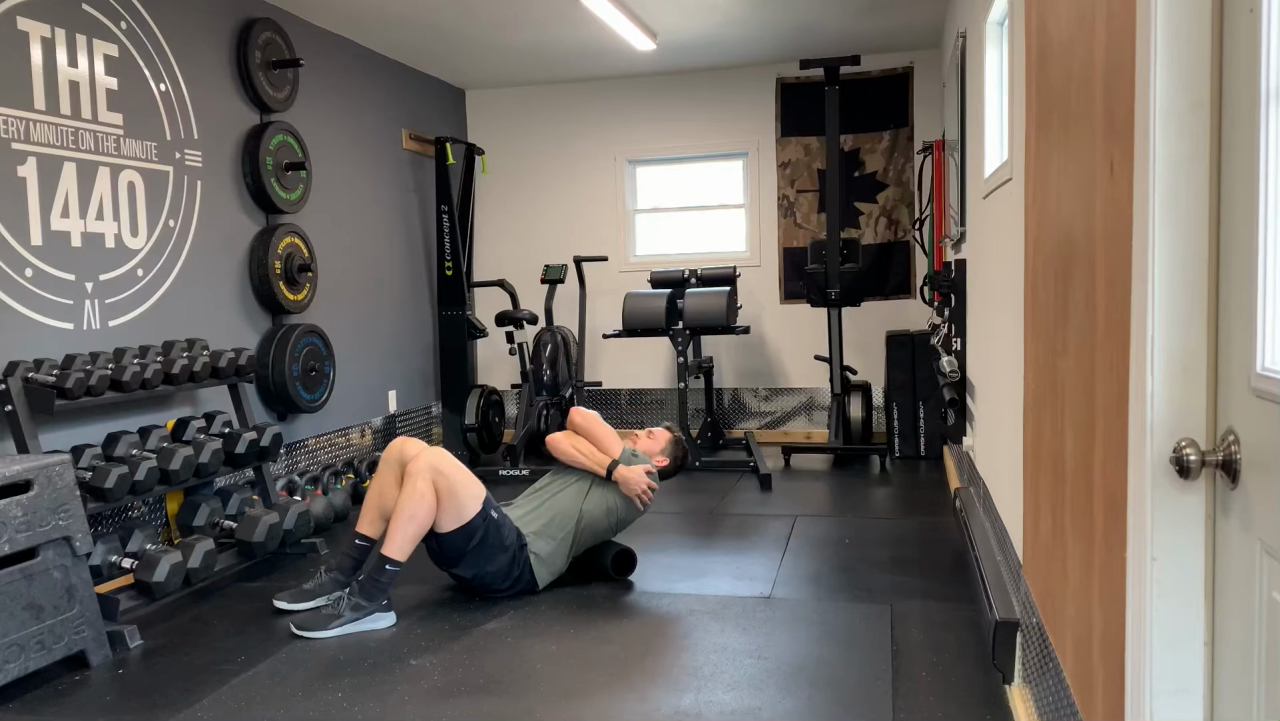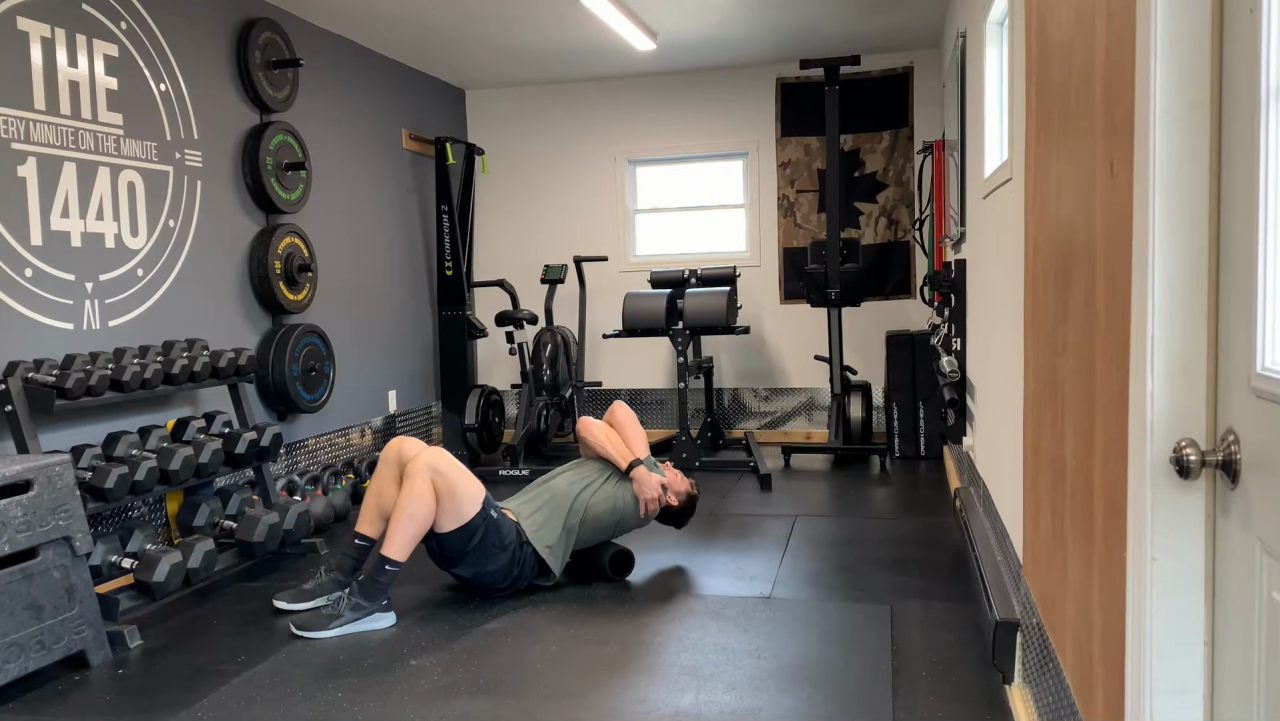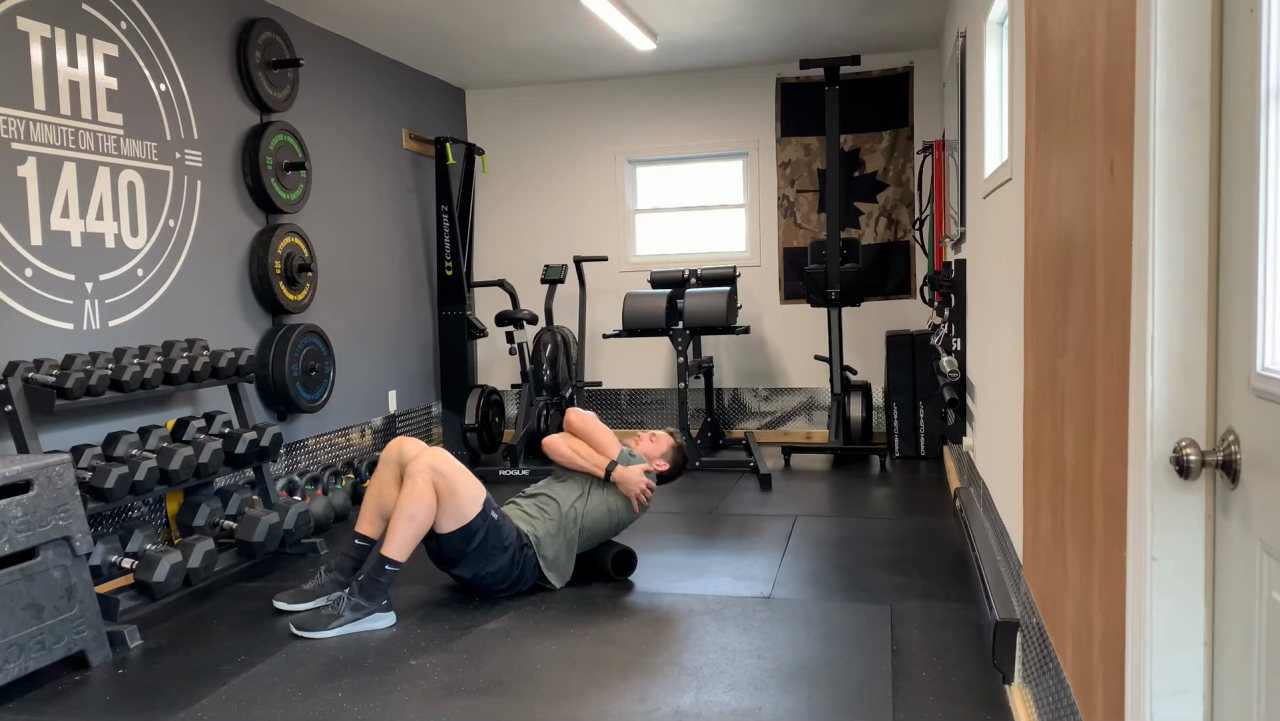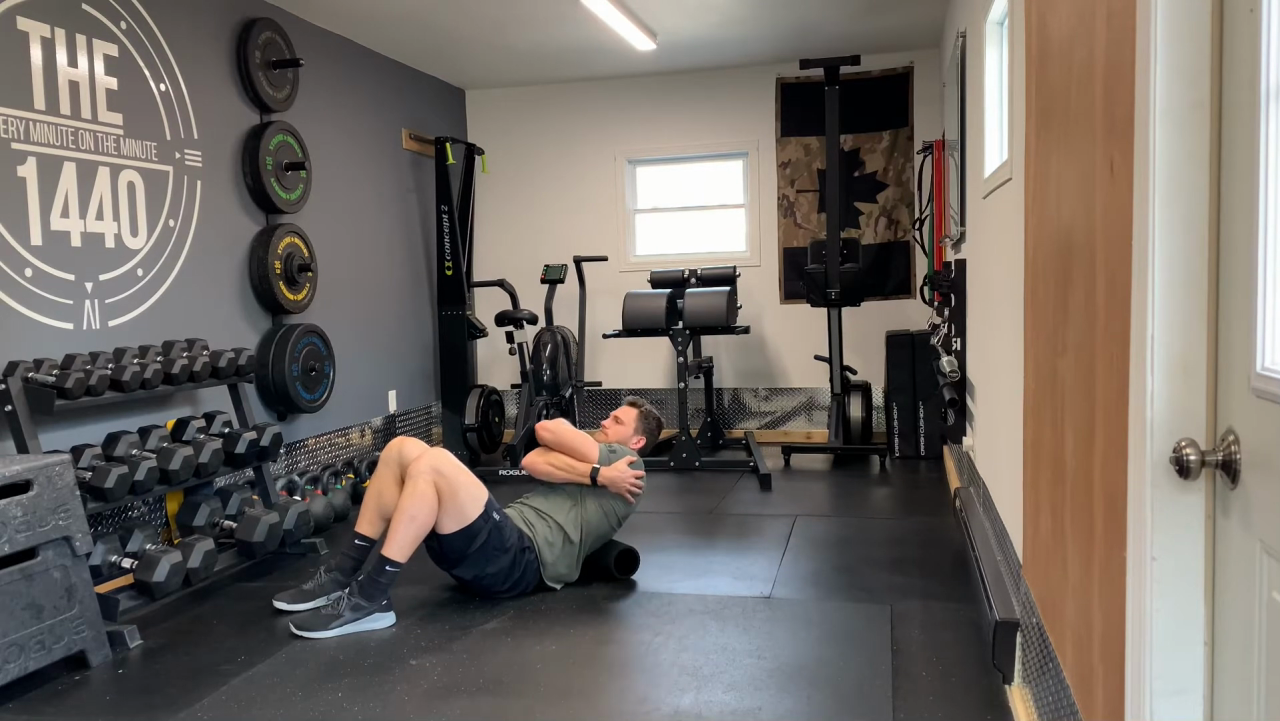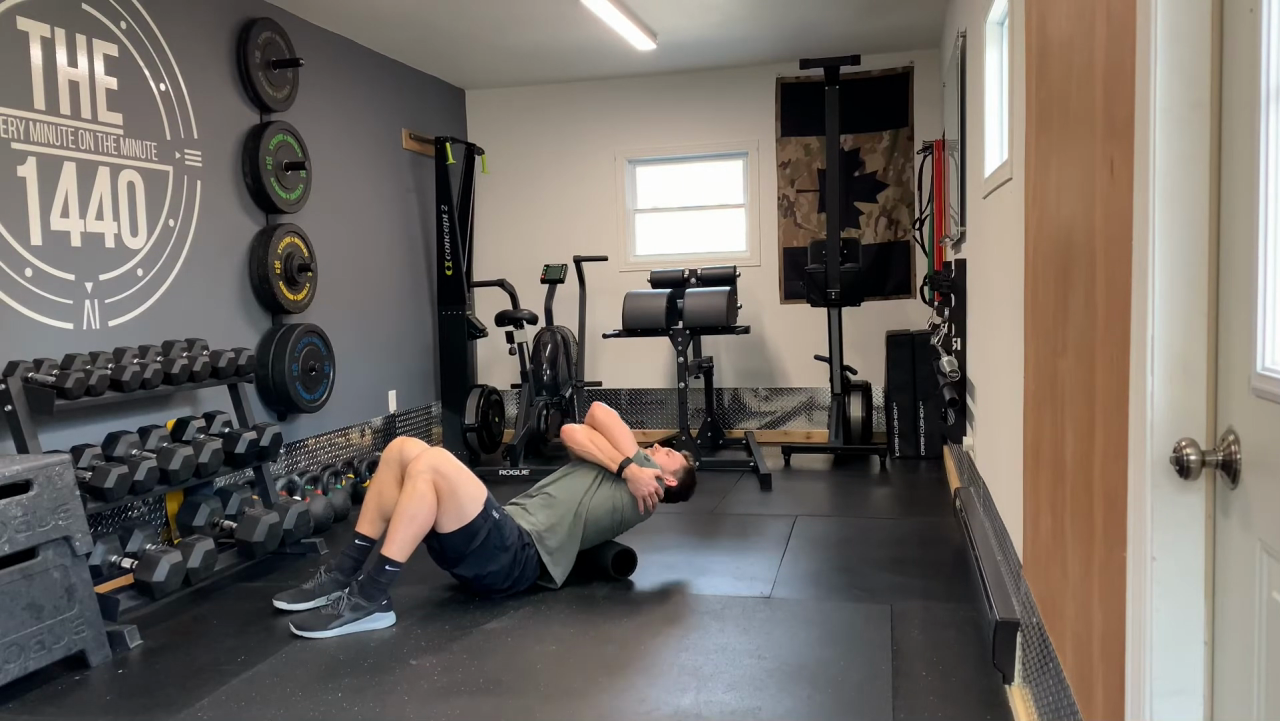
dt=1s
person 1, frame 1
left shoulder: (639, 483)
right shoulder: (611, 468)
left elbow: (579, 417)
right elbow: (557, 442)
right wrist: (613, 469)
left hip: (510, 559)
right hip: (490, 542)
left knee: (429, 461)
right knee: (404, 448)
left ankle: (371, 599)
right ankle: (344, 574)
person 1, frame 2
left shoulder: (644, 485)
right shoulder: (614, 469)
right elbow: (587, 426)
right wrist: (634, 465)
left hip: (508, 555)
right hip: (492, 535)
left knee: (429, 463)
right knee: (403, 449)
left ankle: (370, 599)
right ankle: (345, 572)
person 1, frame 3
left shoulder: (638, 481)
right shoulder: (603, 467)
left elbow: (576, 418)
right elbow: (553, 444)
right wrist: (610, 469)
left hip: (512, 558)
right hip: (490, 542)
left knee: (431, 462)
right knee: (403, 449)
left ankle: (370, 600)
right ankle: (343, 574)
person 1, frame 4
left shoulder: (627, 466)
right shoulder: (599, 469)
left elbow: (548, 430)
right elbow: (533, 462)
right wrist: (595, 474)
left hip: (516, 559)
right hip: (494, 542)
left knee: (432, 462)
right knee: (402, 449)
left ankle: (369, 599)
right ankle: (343, 573)
person 1, frame 5
left shoulder: (644, 483)
right shoulder: (616, 469)
left elbow: (599, 412)
right elbow: (571, 431)
right wrist: (622, 462)
left hip: (513, 555)
right hip: (498, 534)
left knee: (431, 463)
right knee: (404, 449)
left ankle: (369, 600)
right ankle: (343, 574)
